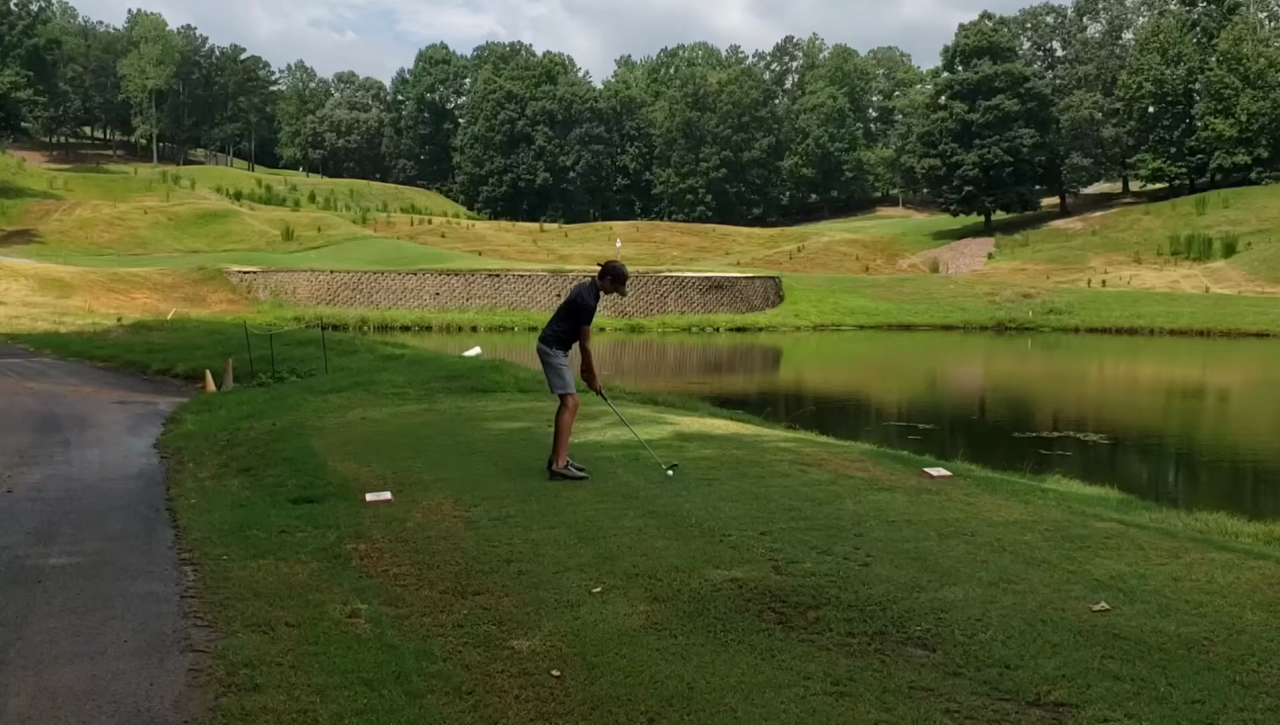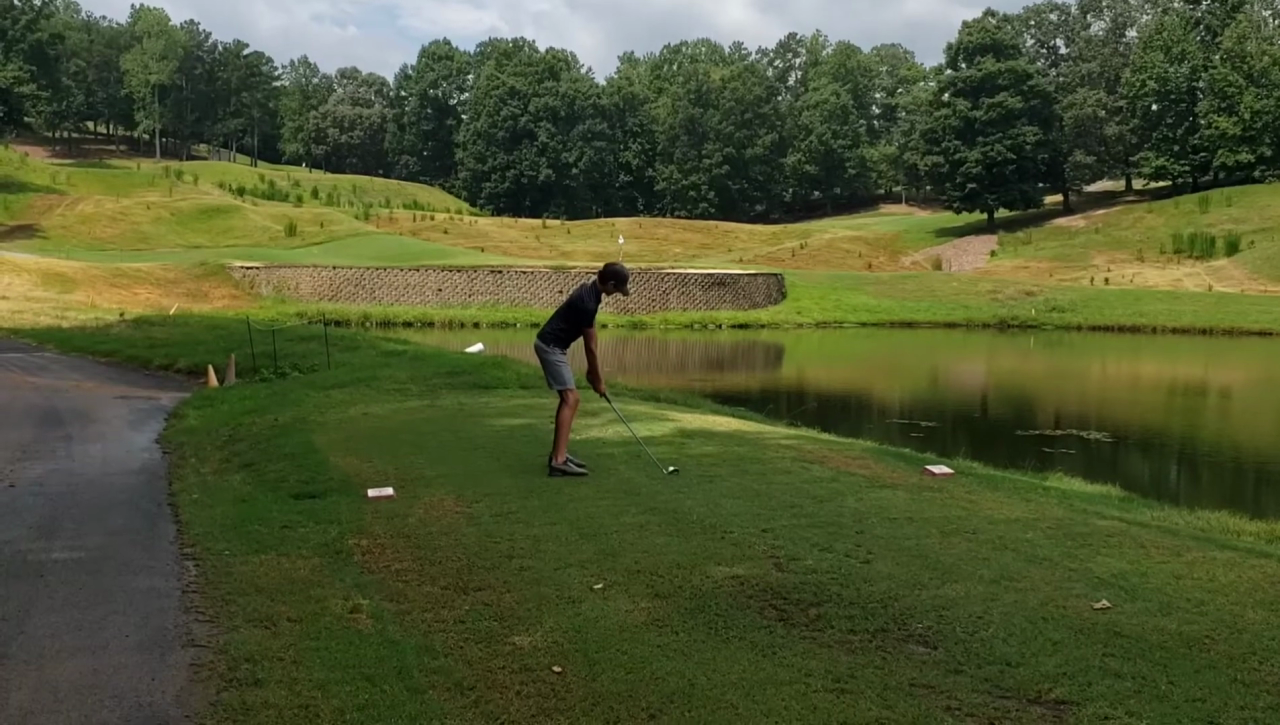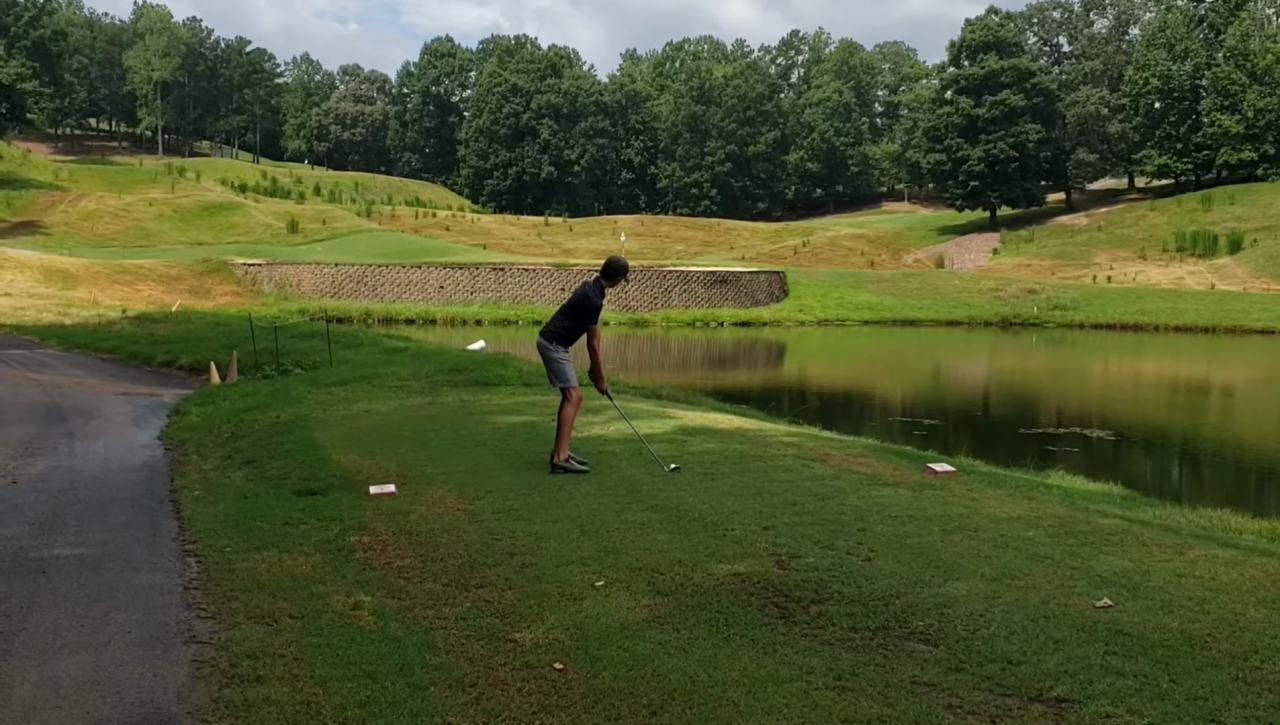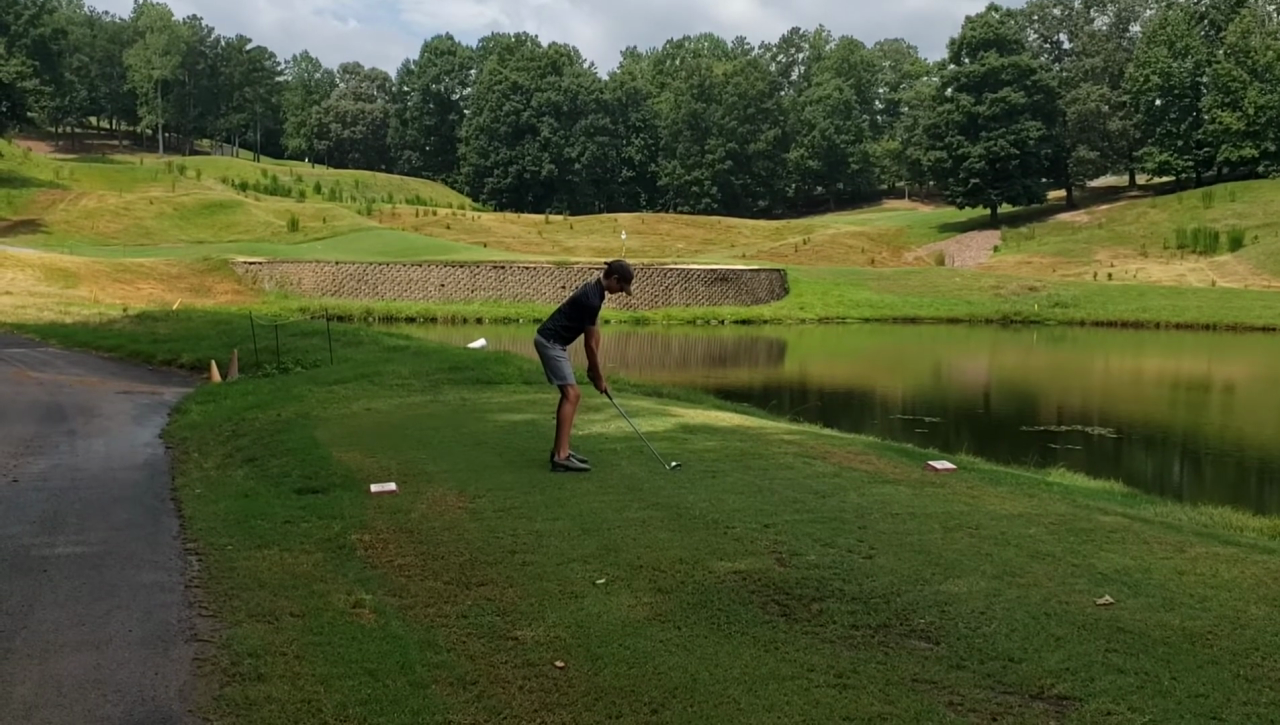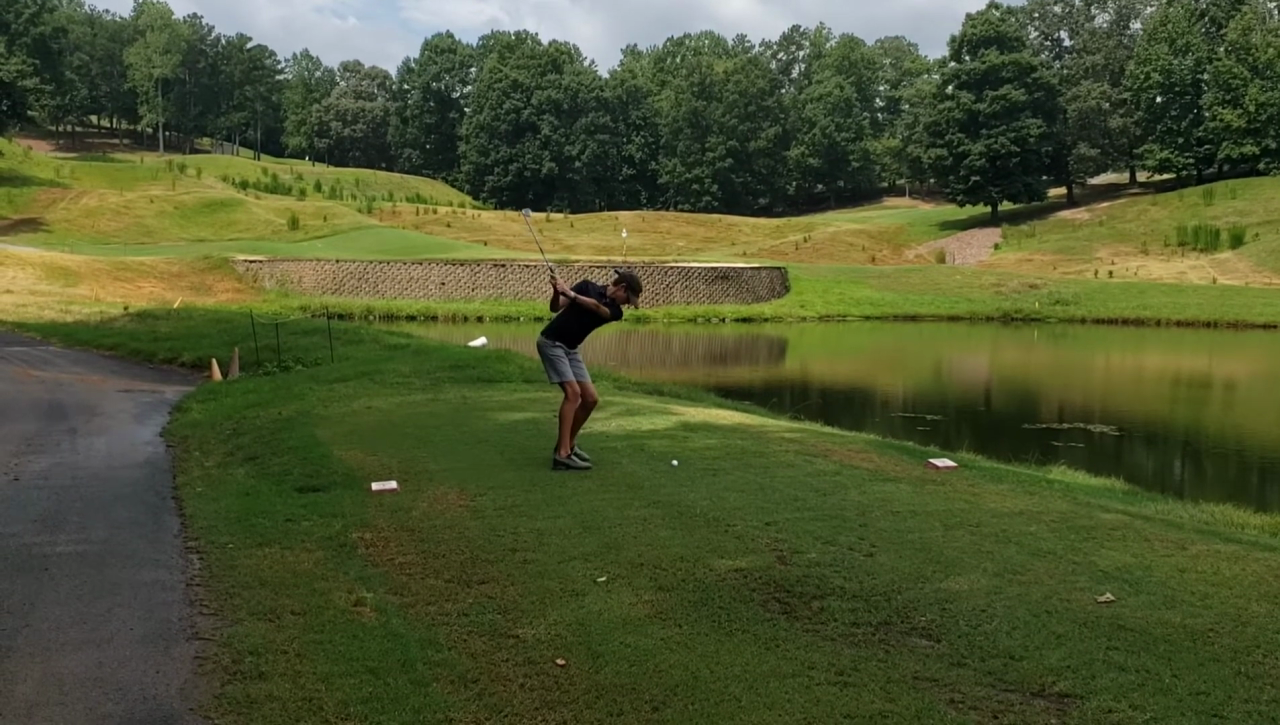
dt=1s
person 1, frame 1
left shoulder: (586, 289)
right shoulder: (587, 300)
left elbow: (582, 339)
right elbow: (585, 343)
left wrist: (585, 365)
right wrist: (593, 376)
left hip: (553, 346)
right hip: (554, 348)
left knee: (566, 402)
right knee: (571, 402)
left ankle: (557, 456)
right ankle: (559, 465)
person 1, frame 2
left shoulder: (590, 290)
right shoulder: (587, 303)
left elbow: (591, 337)
right elbow: (590, 345)
left wrist: (592, 370)
right wrist: (598, 379)
left hip: (551, 344)
right hip: (551, 346)
left knee: (566, 398)
right knee: (571, 398)
left ankle: (558, 453)
right ankle: (559, 461)
person 1, frame 3
left shoulder: (592, 287)
right shoulder: (593, 299)
left elbow: (594, 335)
right elbow: (592, 342)
left wrist: (595, 368)
right wrist: (600, 377)
left hip: (553, 342)
right hip: (553, 344)
left knee: (570, 396)
right knee: (574, 396)
left ankle: (560, 451)
right ankle: (561, 458)
person 1, frame 4
left shoulder: (594, 290)
right shoulder: (591, 299)
left elbow: (595, 332)
right elbow: (590, 343)
left wrist: (594, 367)
right wrist: (598, 376)
left hip: (553, 341)
right hip: (550, 342)
left knee: (568, 394)
right knee: (572, 395)
left ankle: (560, 449)
right ankle: (561, 457)
person 1, frame 5
left shoulder: (615, 311)
right shoulder: (587, 287)
left elbow: (595, 306)
right elbow: (555, 308)
left wrist: (571, 294)
right wrist: (558, 292)
left hip: (570, 348)
right hip: (551, 341)
left knee: (591, 398)
right knee: (573, 393)
left ankle: (568, 444)
right ankle: (562, 454)
